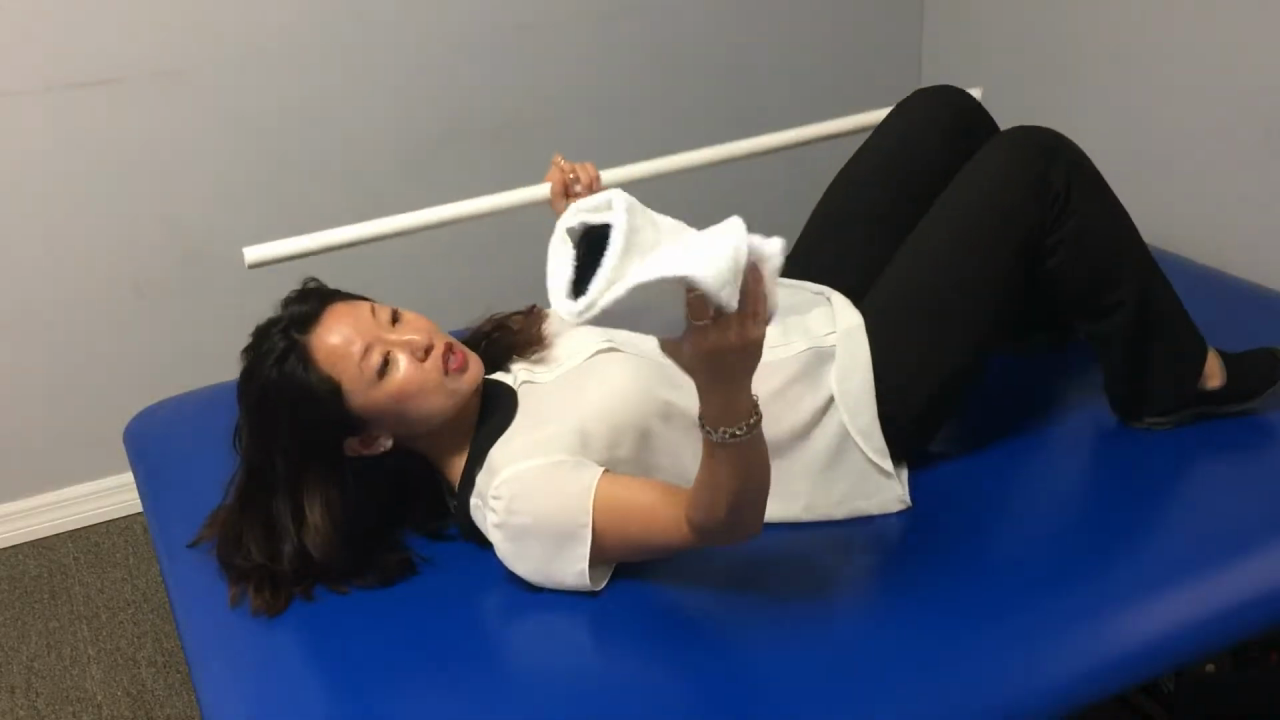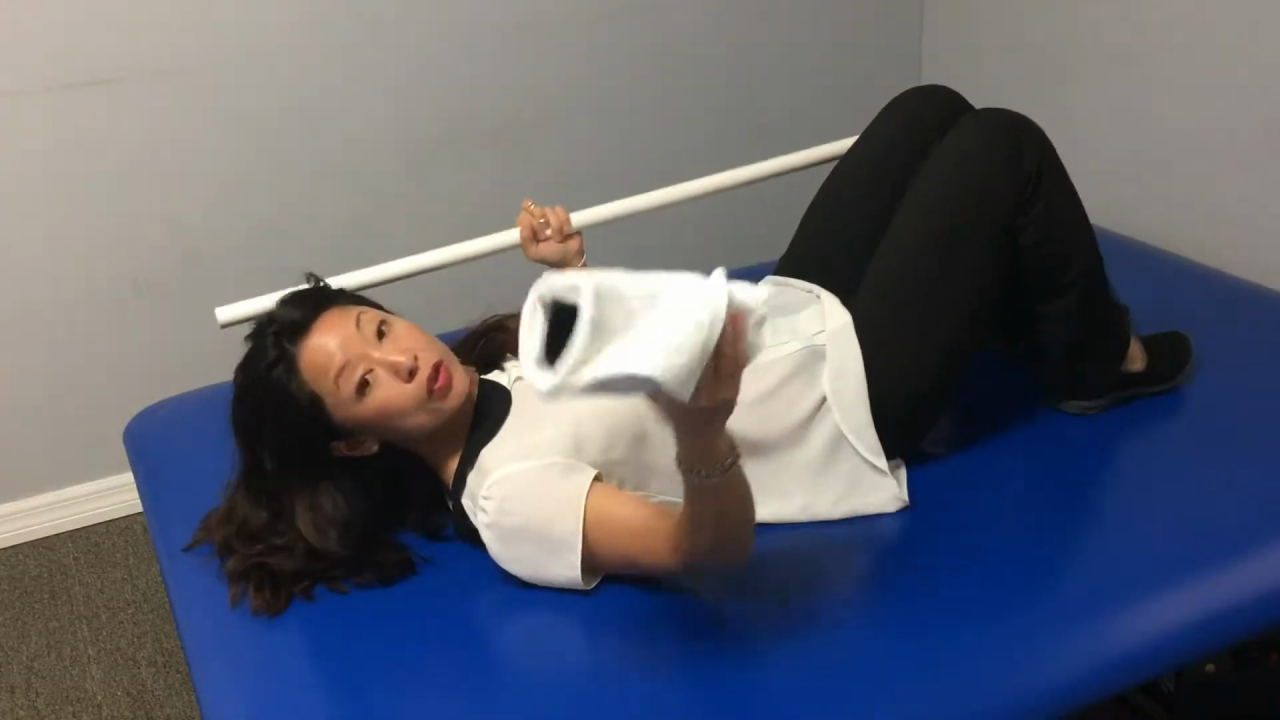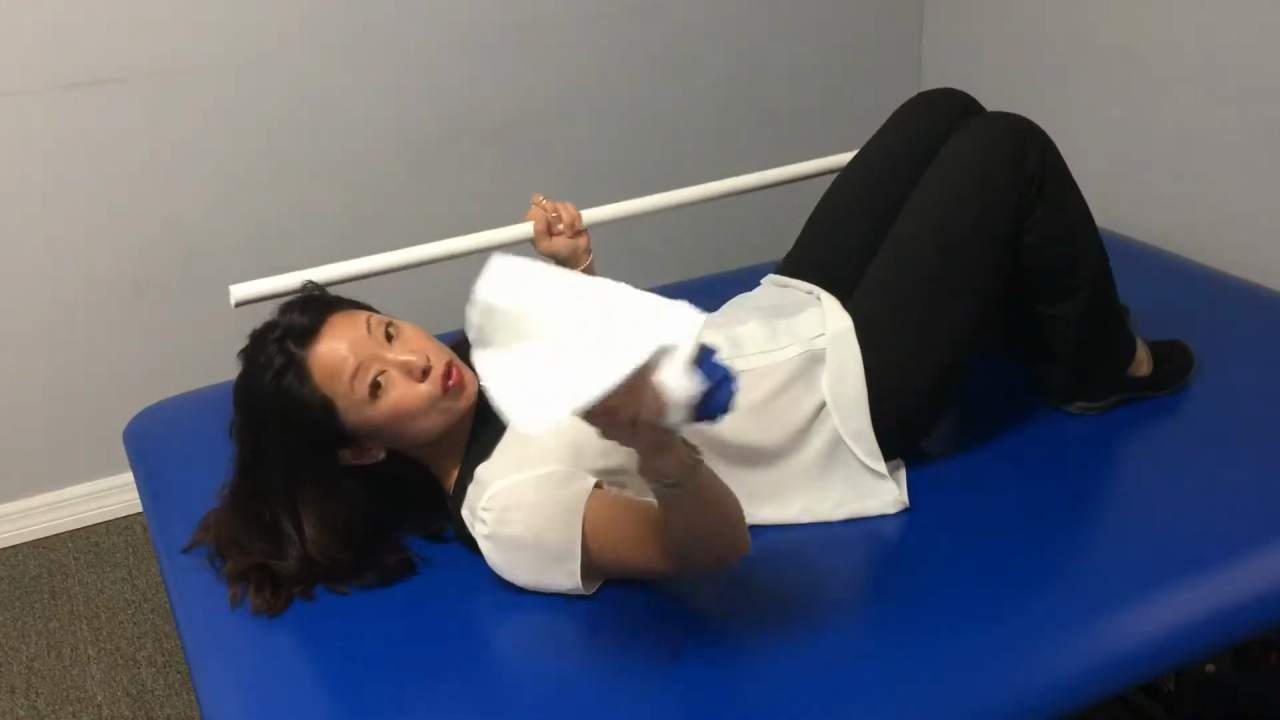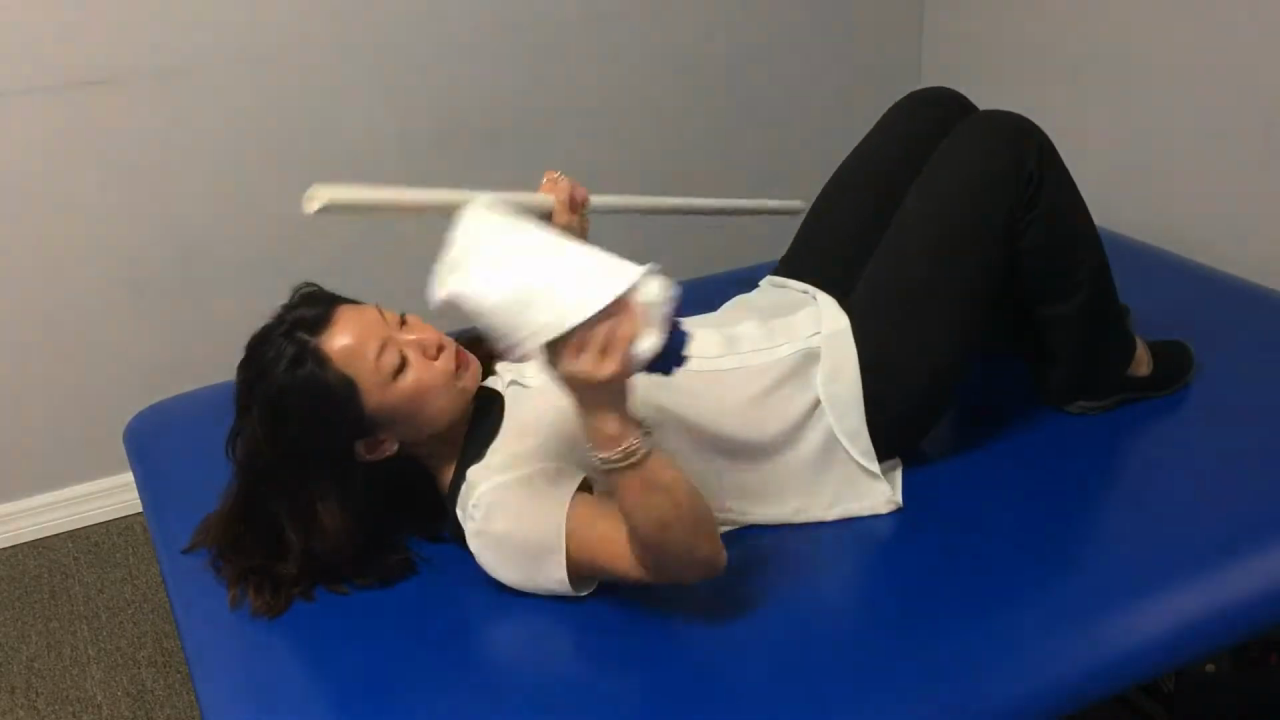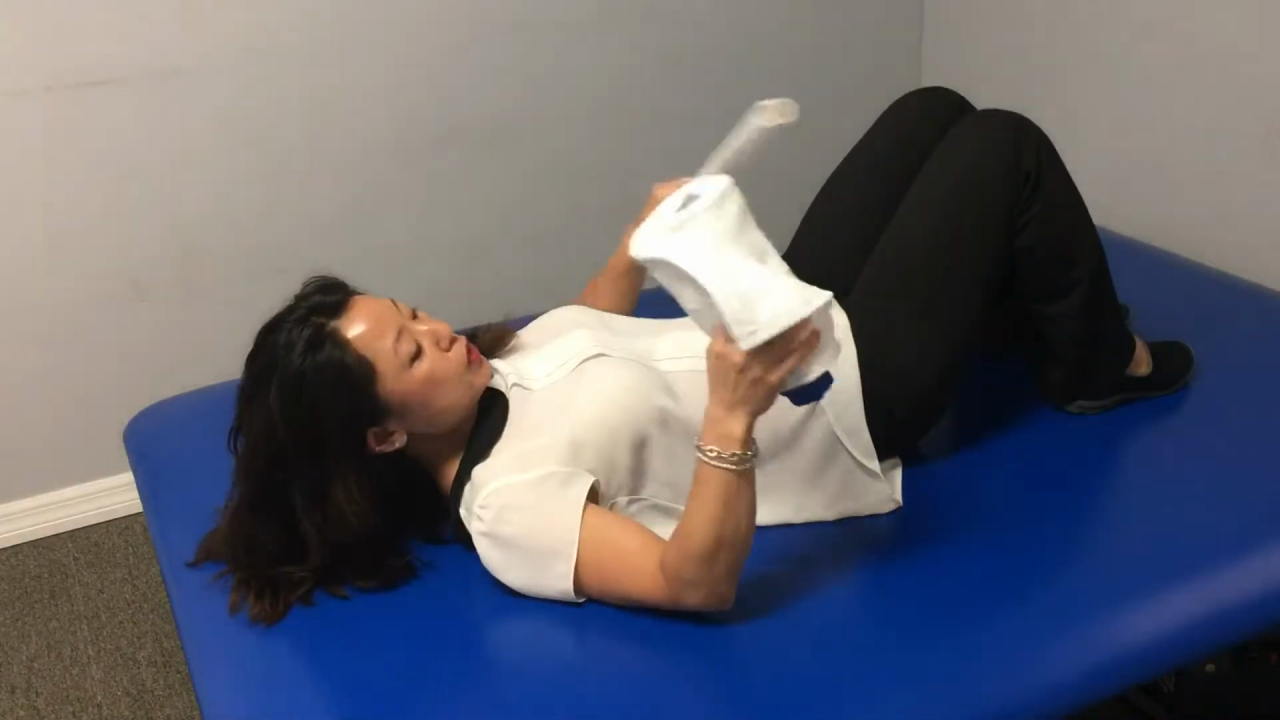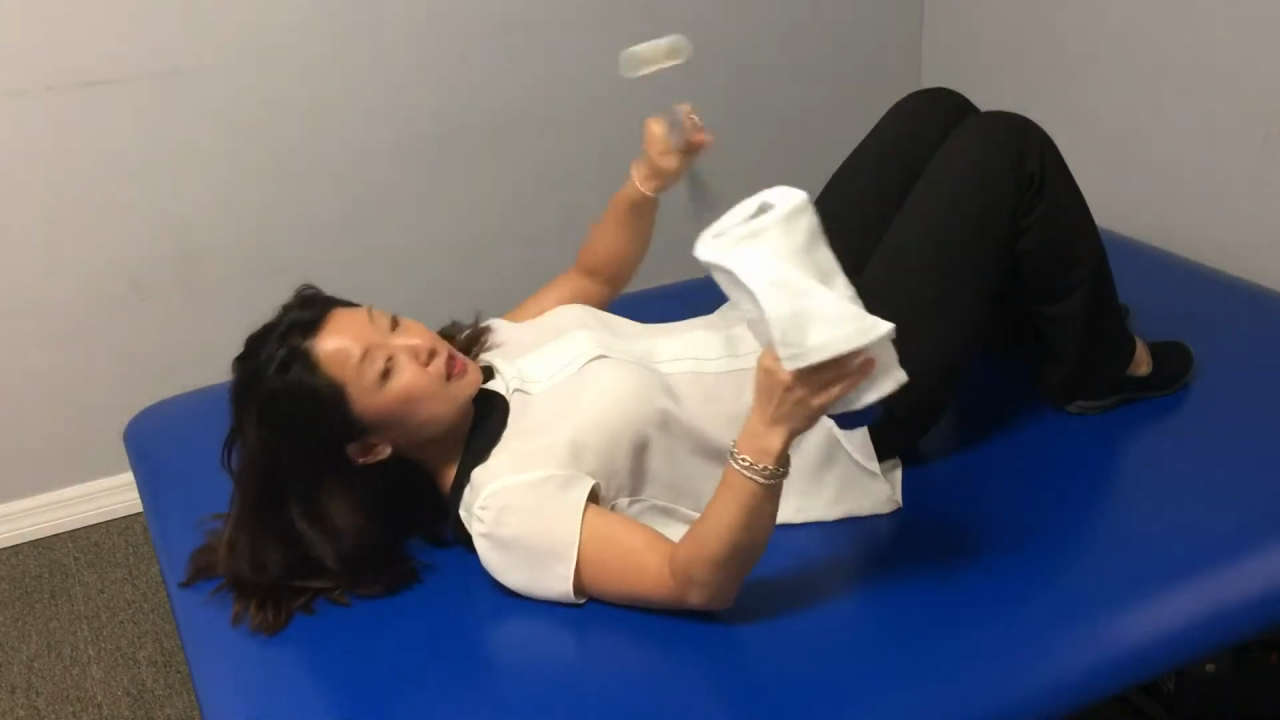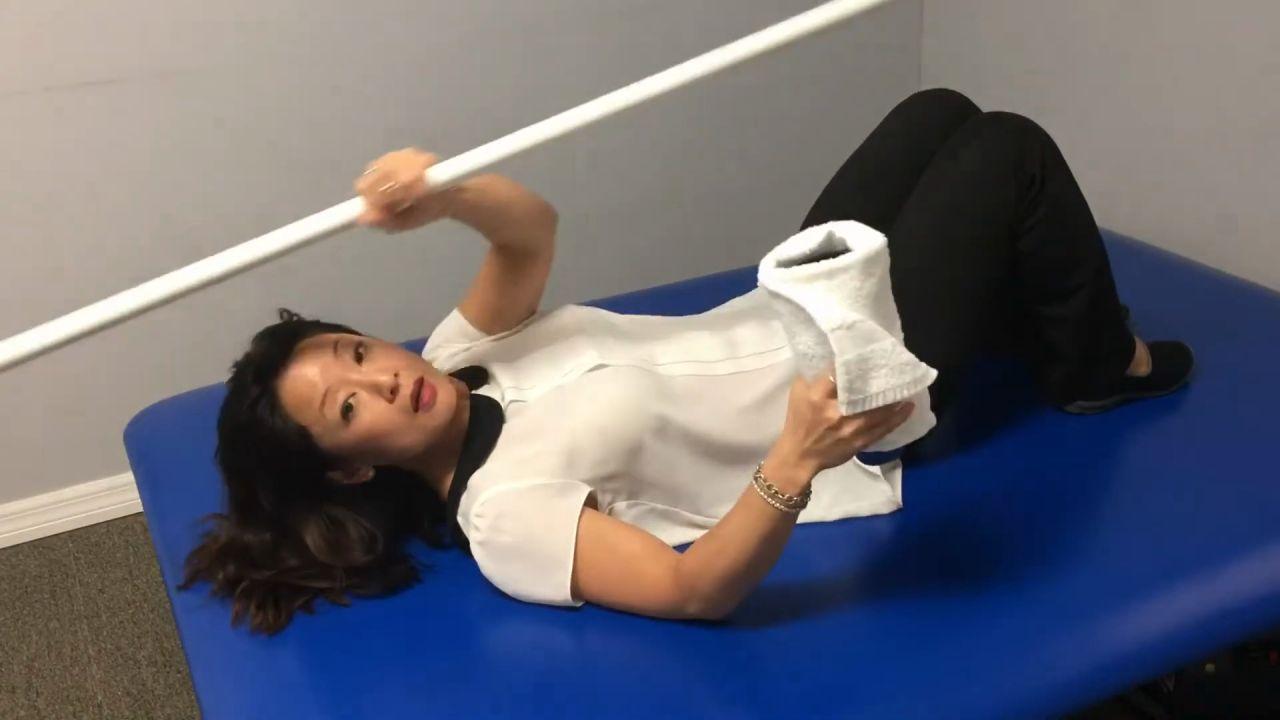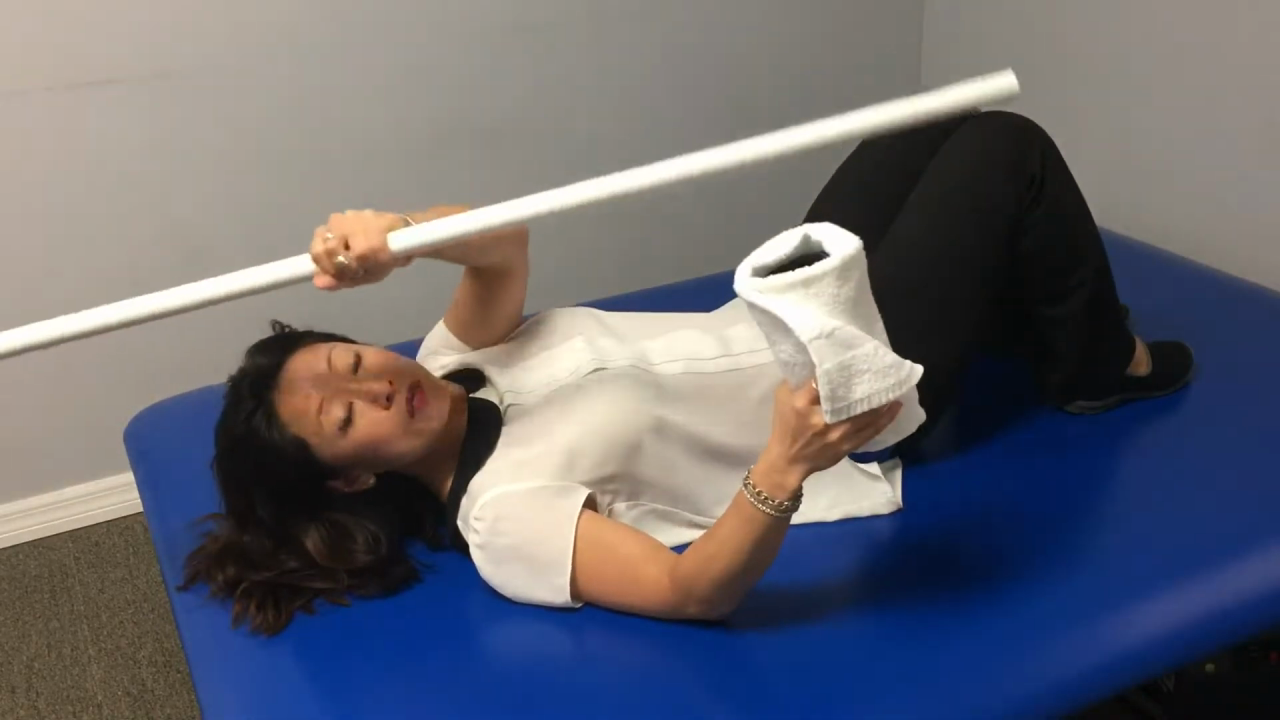
dt=0.4s
person 1, frame 1
left shoulder: (488, 360)
right shoulder: (514, 499)
right elbow: (722, 518)
right wrist: (725, 391)
left hip: (803, 311)
right hip: (863, 398)
left knee: (944, 112)
right knee: (1038, 164)
left ankle: (1041, 298)
right ankle: (1168, 377)
person 1, frame 2
left shoulder: (483, 365)
right shoulder: (505, 497)
right elbow: (713, 545)
left wrist: (567, 270)
right wrist: (702, 431)
left hip: (796, 315)
right hip: (856, 393)
left knee: (931, 110)
right knee: (1002, 144)
left ankle: (1013, 311)
right ankle: (1098, 363)
person 1, frame 3
right shoulder: (508, 509)
right elbow: (715, 543)
left wrist: (574, 271)
right wrist: (657, 441)
left hip: (788, 311)
right hip: (860, 393)
left knee: (947, 113)
right knee: (1010, 148)
left ankle: (1039, 322)
right ankle: (1098, 367)
person 1, frame 4
left shoulder: (477, 380)
right shoulder: (500, 509)
right elbow: (690, 552)
left wrist: (568, 250)
right wrist: (602, 412)
left hip: (790, 315)
right hip: (855, 396)
left knee: (937, 114)
right knee: (1005, 147)
left ankle: (1031, 320)
right ankle: (1098, 366)
person 1, frame 5
left shoulder: (479, 376)
right shoulder: (503, 507)
right elbow: (698, 585)
left wrist: (638, 245)
right wrist: (731, 416)
left hip: (799, 320)
right hip: (855, 393)
left knee: (933, 111)
right knee: (1003, 144)
left ankle: (1036, 323)
right ankle: (1097, 365)
person 1, frame 6
left shoulder: (482, 357)
right shoulder: (505, 508)
left elbow: (592, 276)
right elbow: (699, 584)
left wrist: (646, 185)
right wrist: (770, 431)
right hip: (860, 401)
left knee: (939, 111)
right knee: (1009, 149)
left ankle: (1034, 323)
right ankle: (1099, 367)
person 1, frame 7
left shoulder: (459, 358)
right shoulder: (501, 517)
left elbow: (533, 233)
right elbow: (694, 590)
left wrist: (438, 196)
right wrist: (799, 463)
left hip: (790, 319)
left knee: (944, 118)
right knee: (1010, 149)
left ankle: (1035, 329)
right ankle: (1098, 367)
person 1, frame 8
left shoulder: (454, 367)
right shoulder: (499, 517)
left elbow: (503, 247)
right elbow: (693, 590)
left wrist: (395, 236)
right wrist: (784, 468)
left knee: (946, 117)
right knee: (1007, 149)
left ankle: (1042, 329)
right ankle: (1100, 365)
